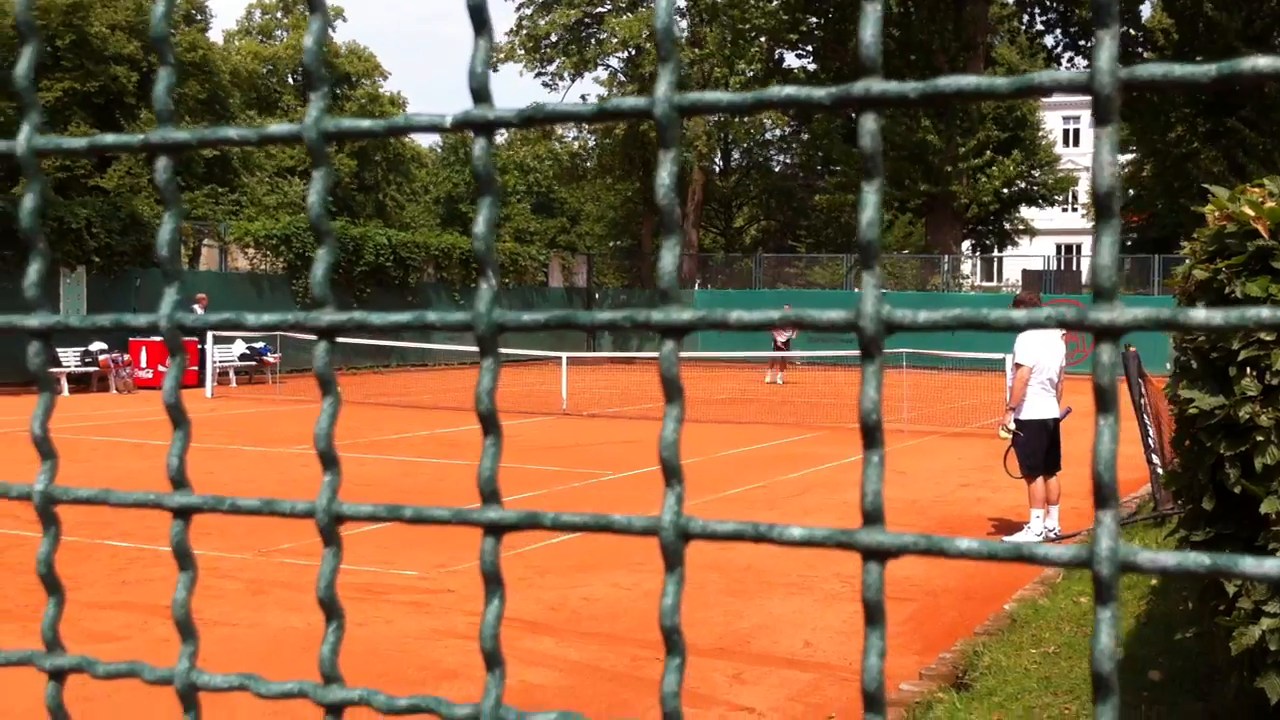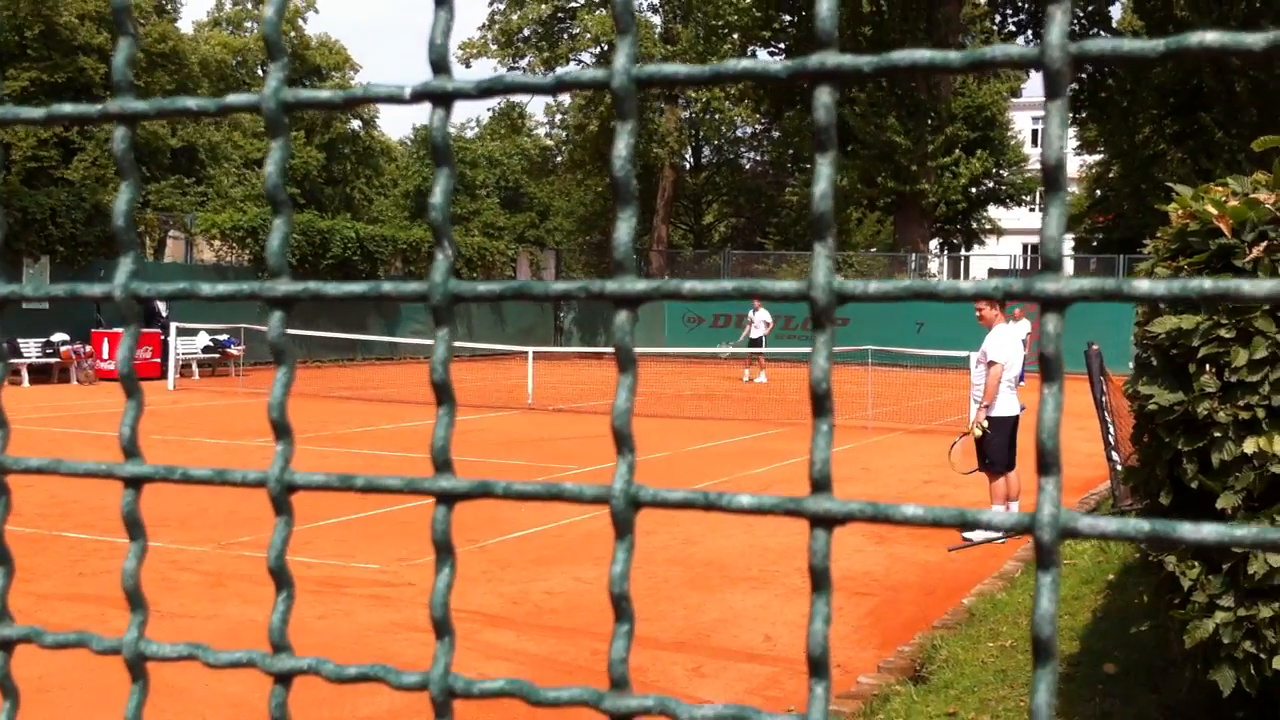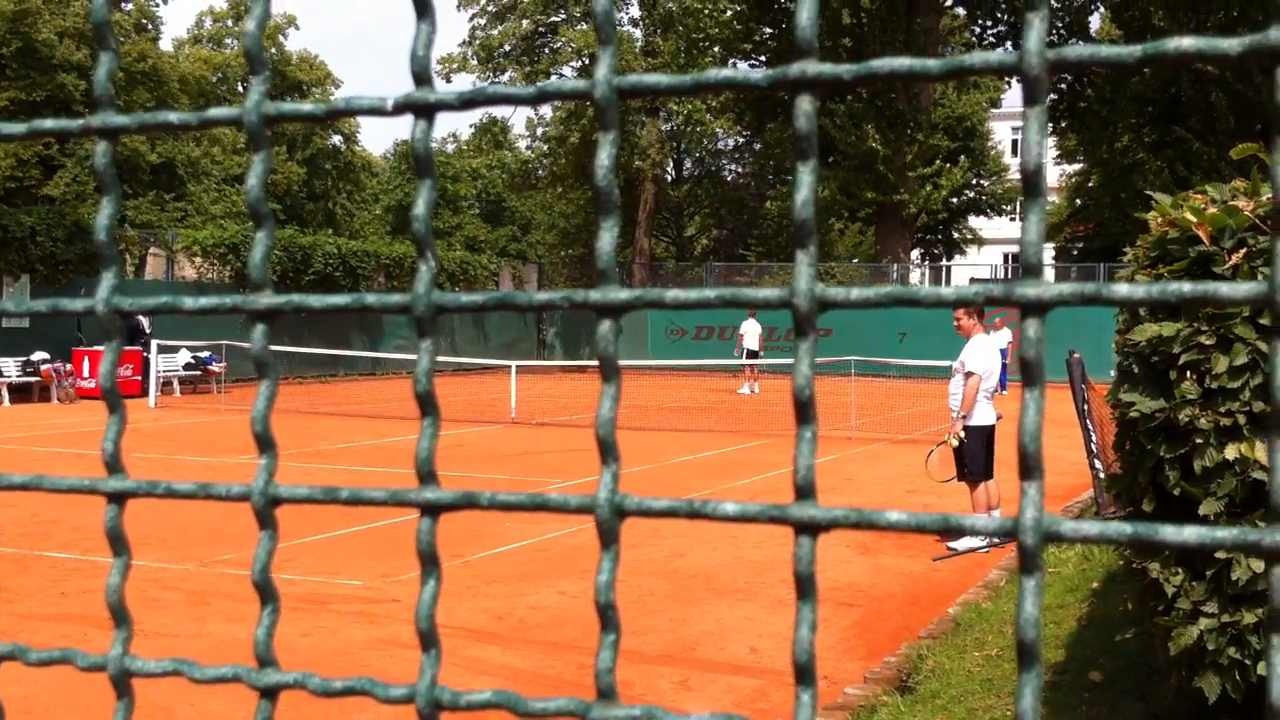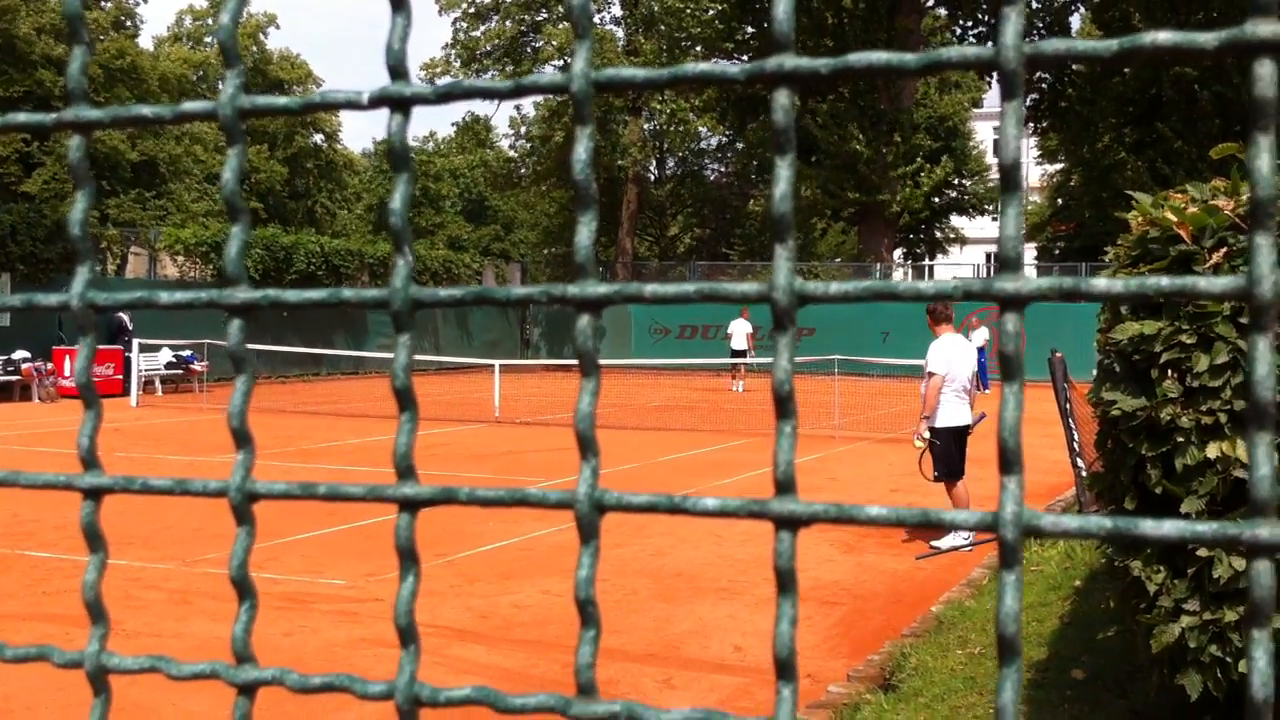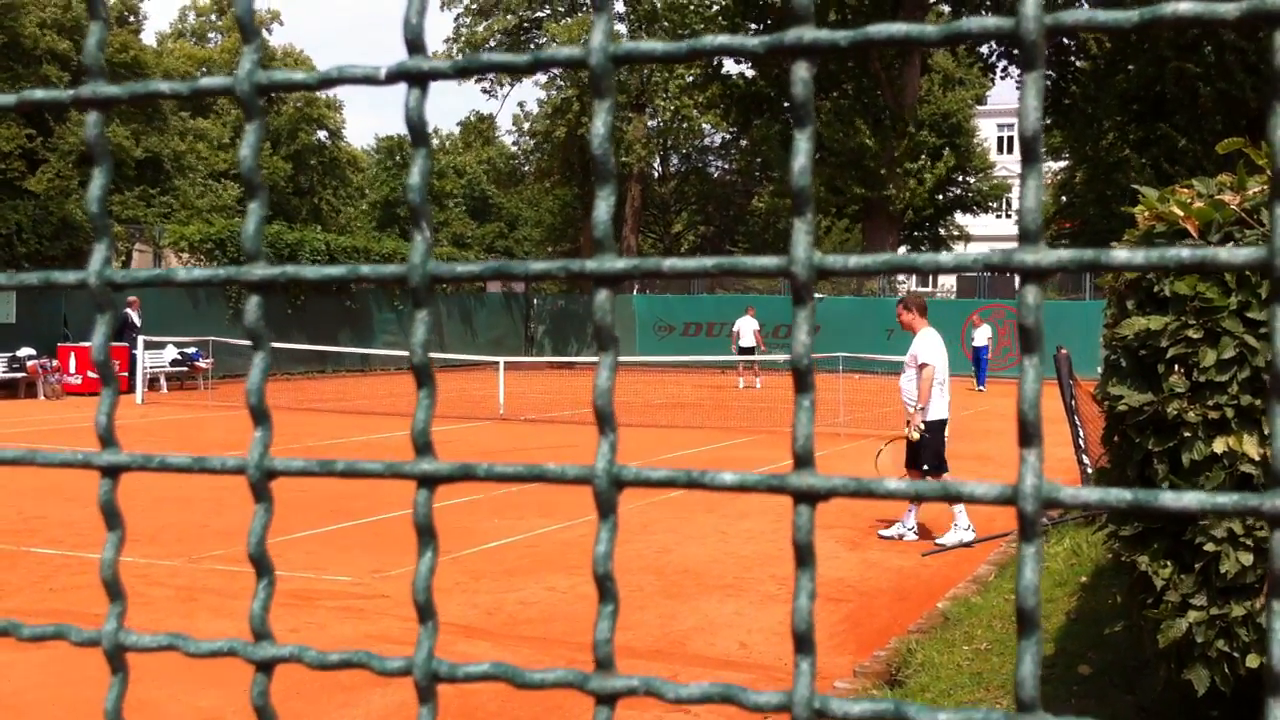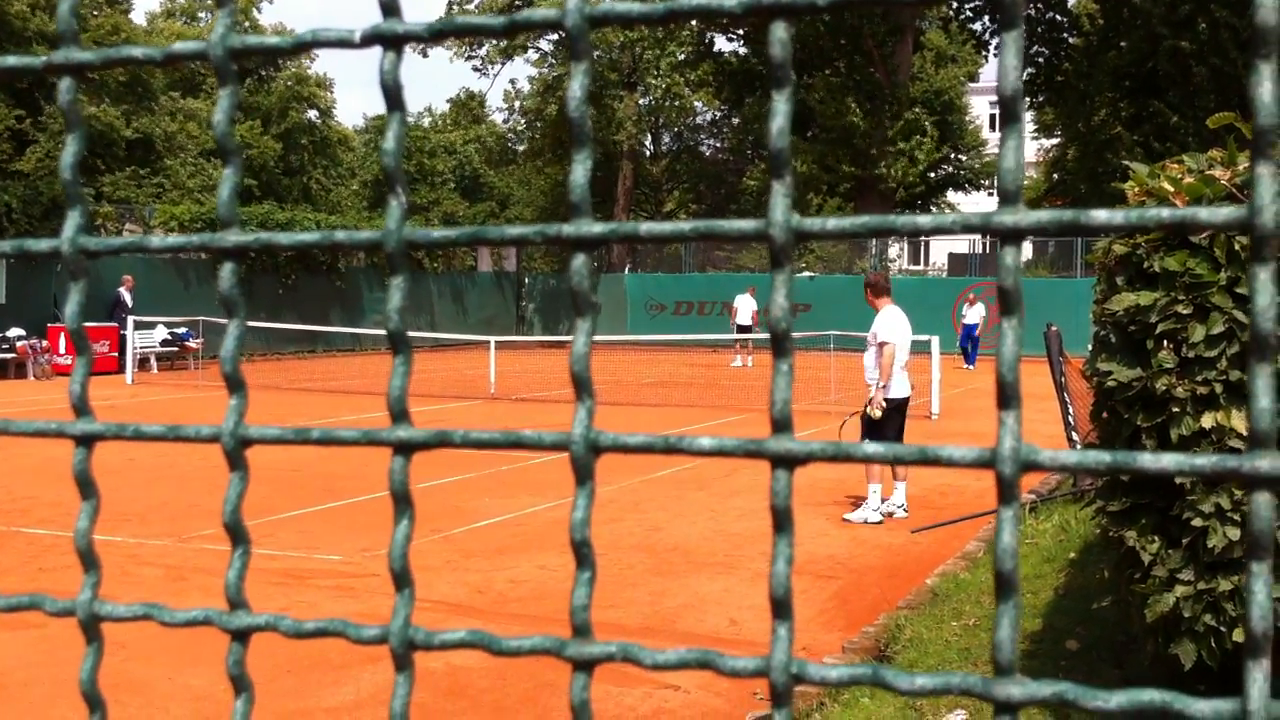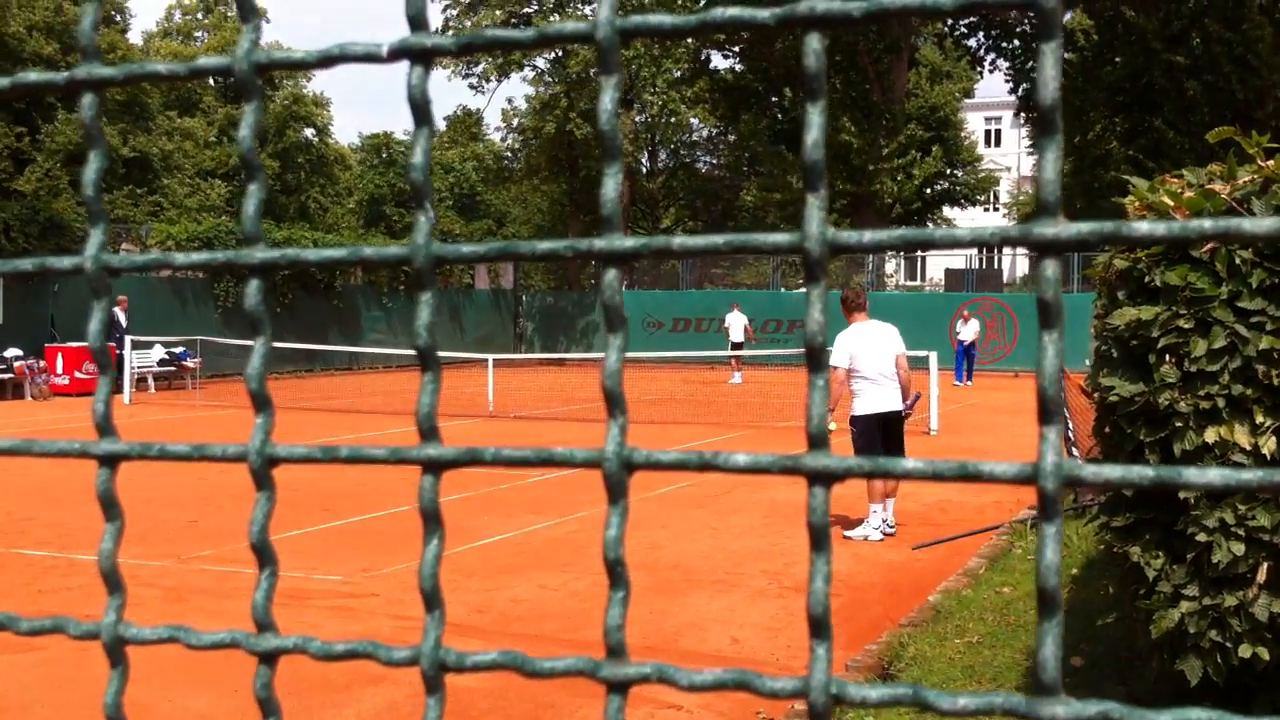
dt=0.7s
person 1, frame 1
left shoulder: (1027, 339)
right shoulder: (1056, 338)
left elbow: (1021, 377)
right elbow: (1060, 378)
left wrist: (1009, 410)
left hip: (1029, 415)
right hip: (1051, 413)
left knee: (1033, 474)
right knee: (1050, 472)
left ankle: (1035, 529)
right ankle: (1051, 525)
person 1, frame 2
left shoulder: (997, 336)
right shoulder: (1011, 335)
left elbow: (995, 374)
left wrist: (982, 408)
left hip: (995, 412)
right hip: (1009, 410)
left knee: (994, 470)
right knee: (1008, 467)
left ankle: (995, 526)
person 1, frame 3
left shoulder: (975, 346)
right shoulder: (990, 345)
left elbow: (972, 385)
left wrist: (959, 418)
left hip: (972, 422)
right hip: (984, 420)
left knee: (975, 479)
right knee: (986, 477)
left ankle: (979, 536)
person 1, frame 4
left shoulder: (939, 347)
right shoulder: (967, 345)
left elbow: (934, 386)
right elbow: (972, 386)
left wrist: (923, 419)
left hip: (943, 421)
right hip: (961, 419)
left knee: (952, 478)
right knee: (954, 477)
left ankle: (962, 533)
right ankle: (962, 527)
person 1, frame 5
left shoulder: (926, 339)
right shoulder: (925, 339)
left elbow: (928, 377)
left wrist: (918, 412)
left hip: (928, 418)
right hip: (922, 418)
left knee: (936, 472)
right knee: (915, 472)
left ankle: (963, 526)
right ankle: (908, 525)
person 1, frame 6
left shoulder: (885, 317)
right shoulder: (897, 315)
left elbow: (888, 356)
left wrist: (880, 389)
left hip: (887, 394)
right hip: (899, 392)
left ankle: (873, 507)
right ankle: (898, 502)
person 1, frame 7
left shoulder: (845, 338)
right shoulder: (890, 330)
left elbow: (839, 379)
right elbow: (904, 370)
left wrist: (830, 411)
right wrist: (907, 401)
left hip: (866, 410)
right hip: (893, 407)
left ankle: (874, 525)
right ankle: (888, 519)
